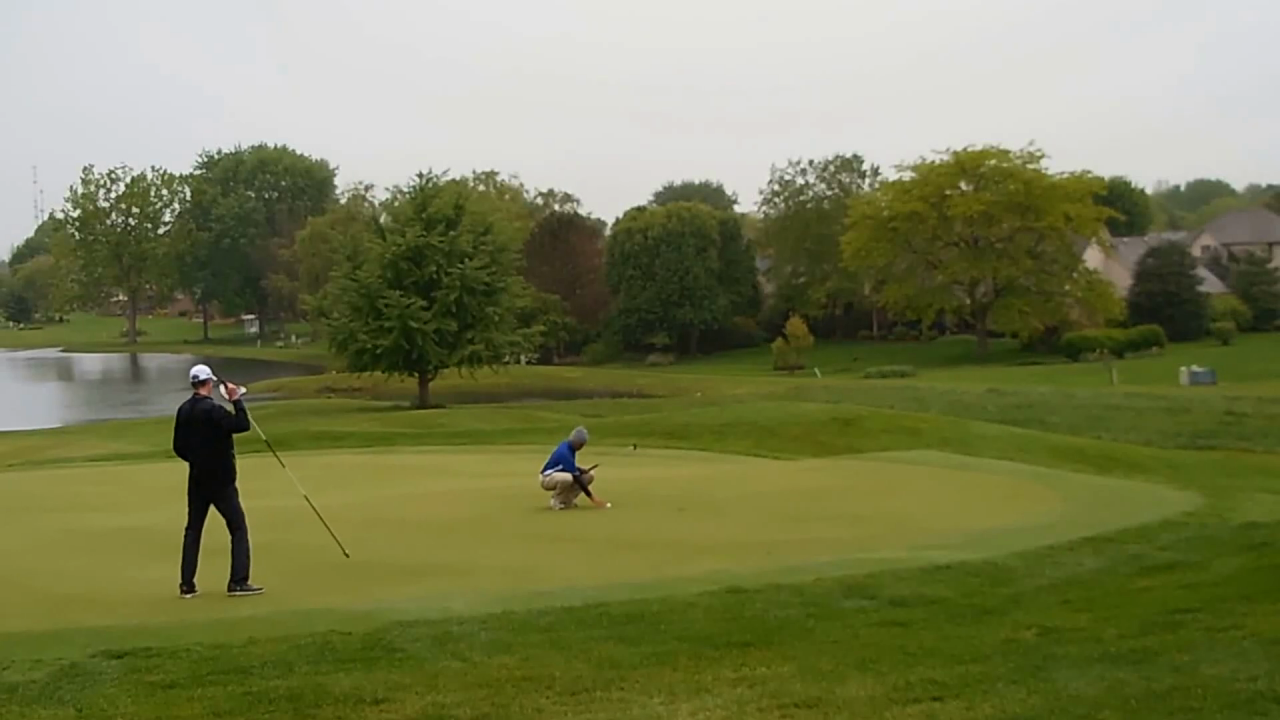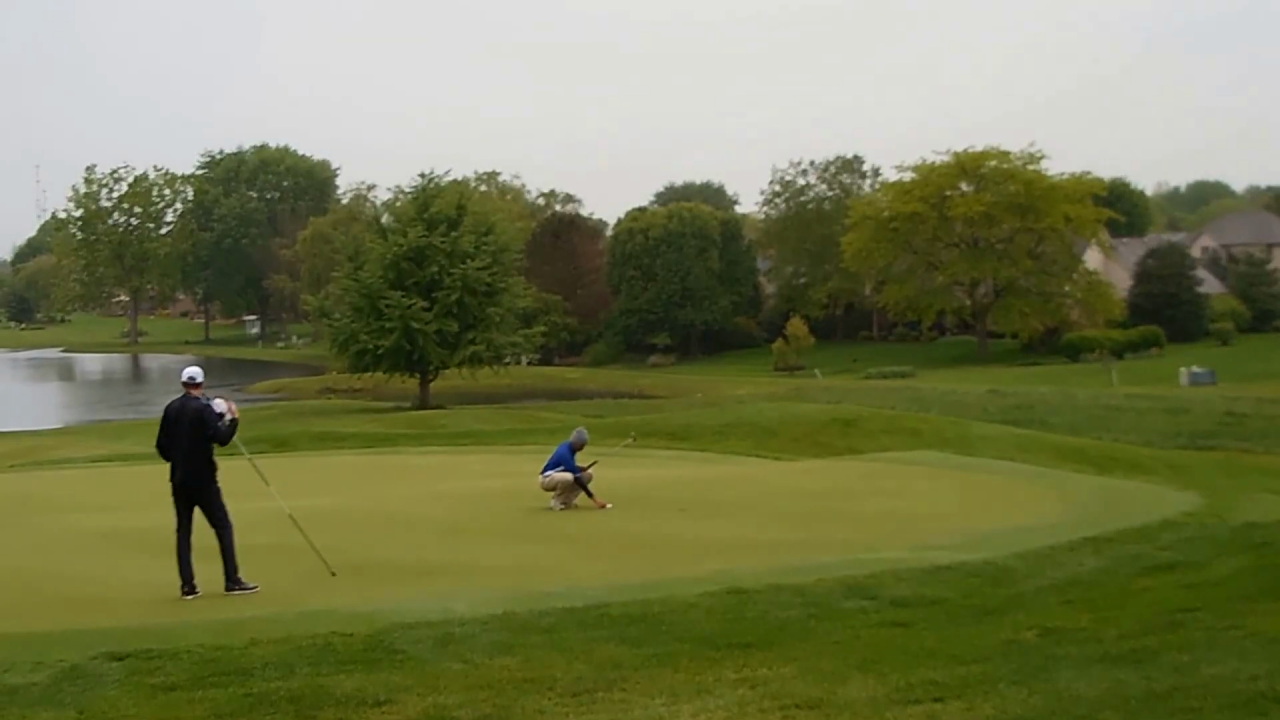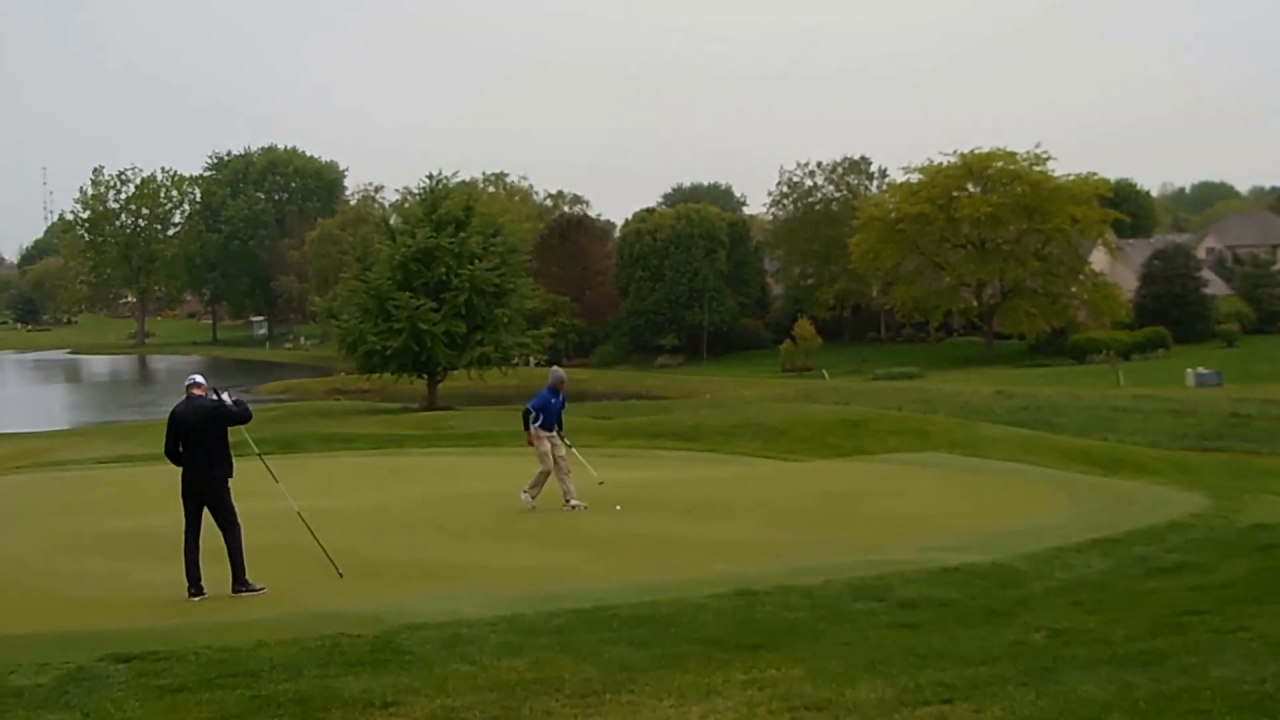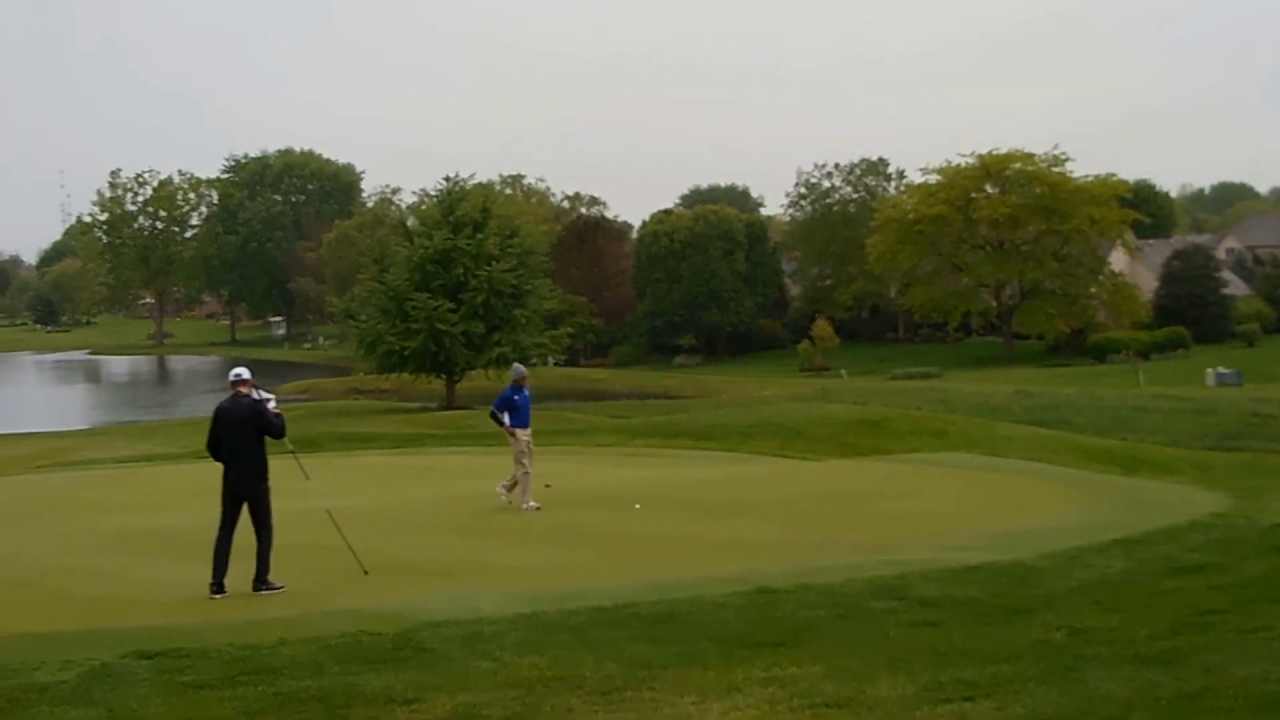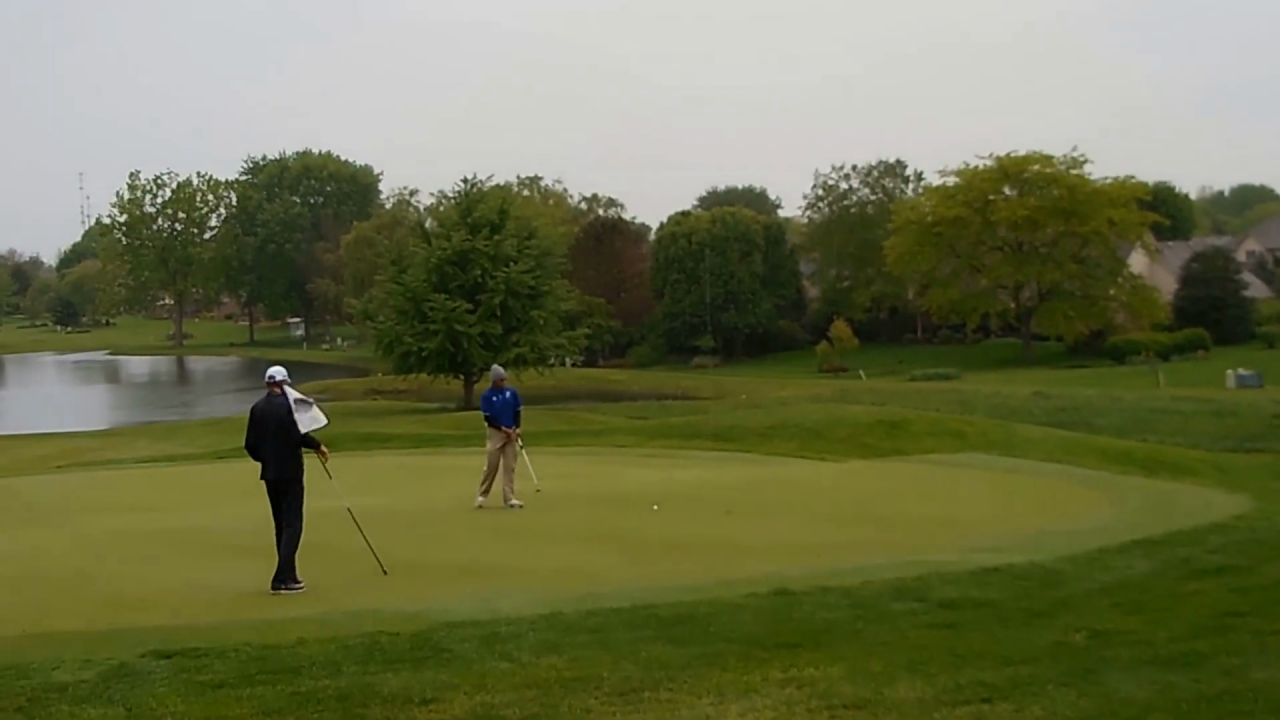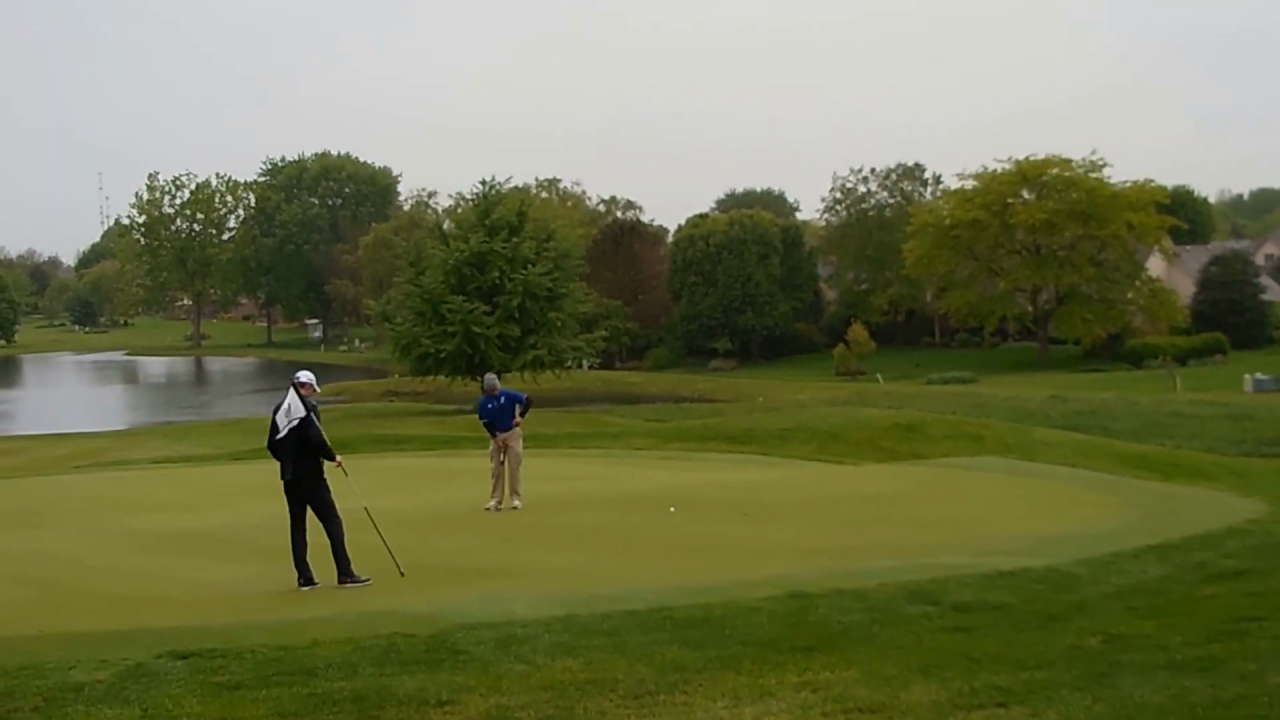
dt=0.7s
person 1, frame 1
left shoulder: (183, 410)
right shoulder: (212, 409)
left elbow: (179, 447)
right elbow: (243, 425)
right wrist: (236, 400)
left hip: (196, 480)
right hip: (220, 480)
left knee: (192, 530)
right knee: (238, 528)
left ankle: (186, 585)
right ankle: (238, 582)
person 1, frame 2
left shoulder: (171, 408)
right shoulder: (203, 408)
left elbow: (161, 445)
right elbow: (221, 438)
right wrist: (233, 419)
left hip: (179, 480)
right hip: (202, 479)
left knee: (183, 531)
right knee: (223, 527)
left ankle: (187, 585)
right ankle: (232, 581)
person 1, frame 3
left shoulder: (177, 412)
right shoulder: (212, 407)
left elbow: (170, 450)
right elbow: (245, 415)
right wrist: (232, 402)
left hip: (190, 480)
right hip: (214, 479)
left knee: (191, 533)
right knee: (231, 528)
left ankle: (194, 586)
right ankle: (240, 582)
person 1, frame 4
left shoulder: (221, 408)
right shoulder: (256, 406)
left elbow: (212, 445)
right elbow: (277, 432)
right wrist: (277, 416)
left hip: (231, 477)
right hip: (254, 476)
left knee: (225, 529)
right knee: (263, 528)
left ankle: (217, 583)
right ankle: (261, 581)
person 1, frame 5
left shoulder: (257, 408)
right shoulder: (287, 404)
left elbow: (250, 444)
right elbow: (299, 435)
right wrist: (318, 445)
left hip: (270, 473)
right hip: (289, 473)
left knee: (281, 525)
right knee: (292, 526)
left ankle: (288, 575)
right ankle: (281, 579)
person 1, frame 6
left shoulder: (279, 409)
right shoulder: (307, 406)
left elbow: (272, 445)
right elbow: (316, 439)
right wrist: (333, 456)
left hip: (289, 476)
right hip: (309, 475)
left knee: (297, 525)
right knee: (332, 522)
left ankle: (304, 577)
right ankle: (345, 574)
